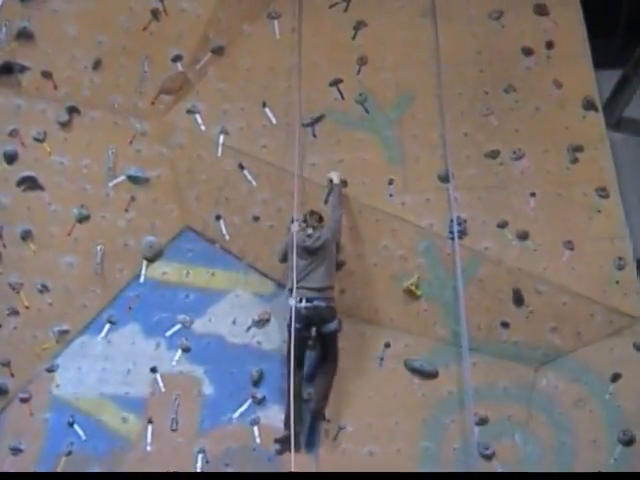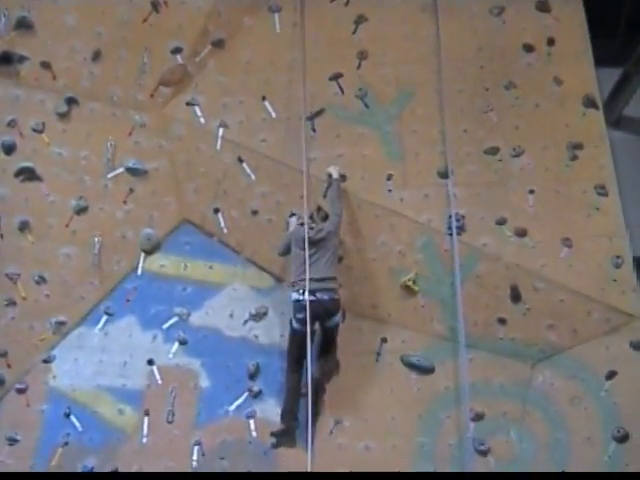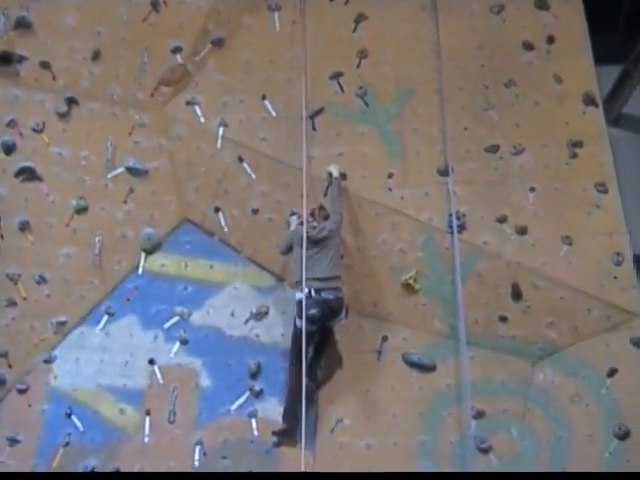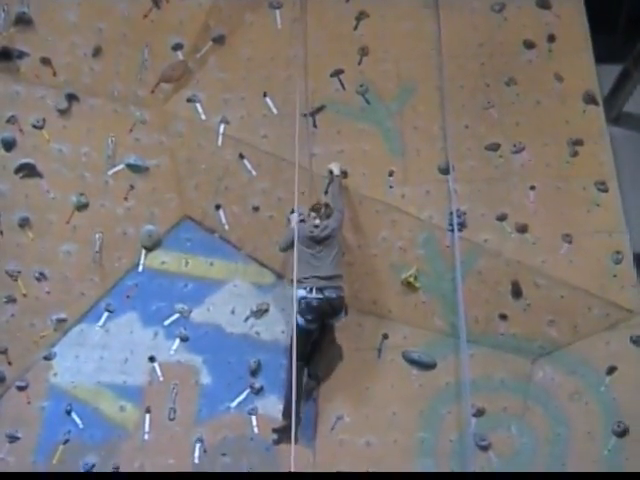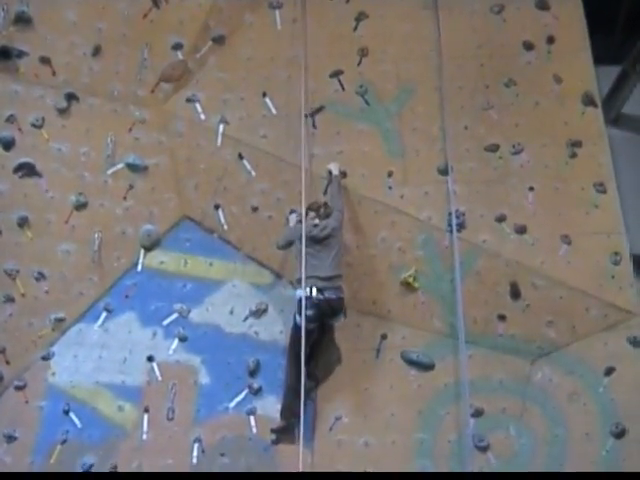
dt=0.3s
person 1, frame 1
left shoulder: (293, 240)
right shoulder: (329, 236)
left elbow: (281, 258)
right elbow: (336, 211)
right wrist: (336, 184)
left hip: (299, 308)
right hip: (325, 308)
left knee: (295, 370)
right knee: (328, 362)
left ankle: (292, 431)
right ankle: (319, 406)
person 1, frame 2
left shoulder: (296, 234)
right shoulder: (332, 229)
left elbow: (281, 251)
right elbow: (336, 205)
right wrist: (335, 178)
left hip: (302, 301)
right hip: (329, 300)
left knee: (294, 366)
right knee: (329, 341)
left ankle: (288, 427)
right ankle: (320, 373)
person 1, frame 3
left shoulder: (298, 233)
right shoulder: (333, 228)
left elbow: (283, 249)
right elbow: (336, 204)
right wrist: (335, 177)
left hip: (307, 301)
right hip: (334, 300)
left knee: (296, 364)
right knee: (324, 333)
left ankle: (290, 425)
right ankle: (314, 374)
person 1, frame 4
left shoulder: (300, 230)
right shoulder: (335, 226)
left elbow: (283, 246)
right elbow: (337, 202)
right wrist: (336, 175)
left hip: (309, 299)
right hip: (335, 299)
left knee: (296, 361)
right knee: (324, 327)
left ankle: (290, 422)
right ankle: (312, 373)
person 1, frame 5
left shoulder: (299, 230)
right shoulder: (335, 225)
left elbow: (281, 244)
right elbow: (337, 202)
right wrist: (335, 175)
left hip: (309, 300)
right hip: (335, 300)
left knee: (294, 361)
right knee: (324, 328)
left ankle: (288, 423)
right ankle: (312, 374)
